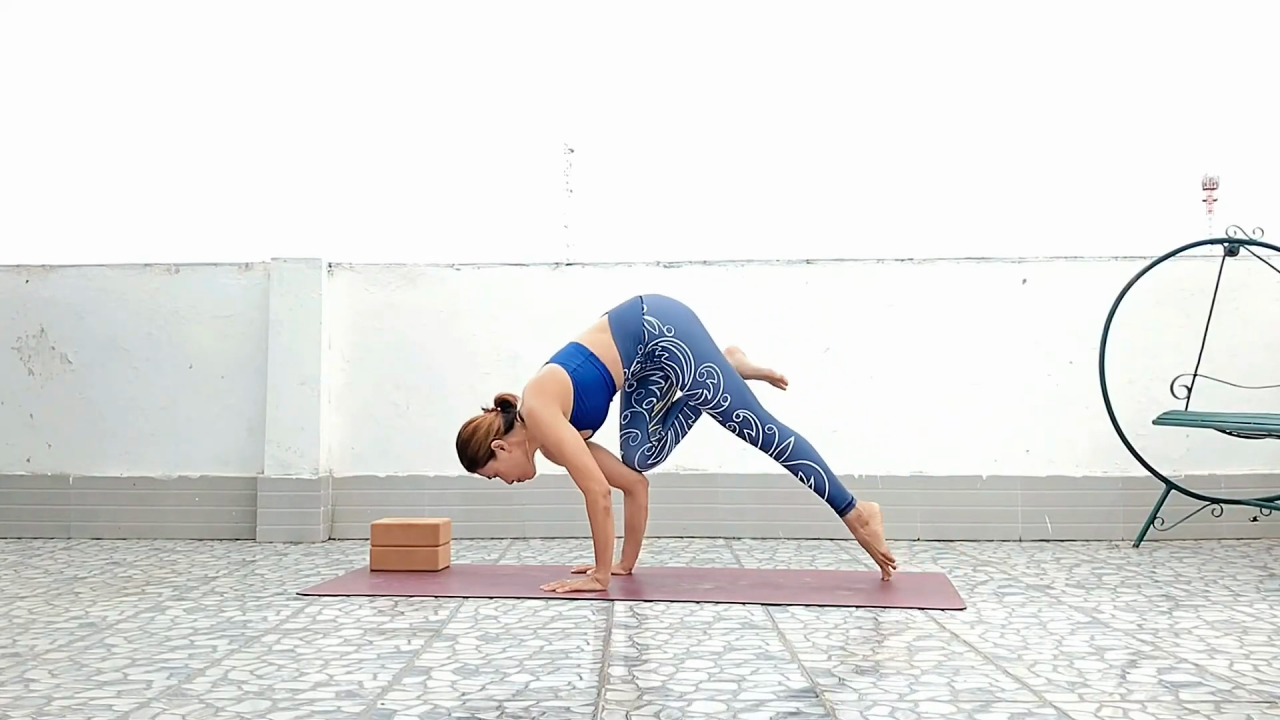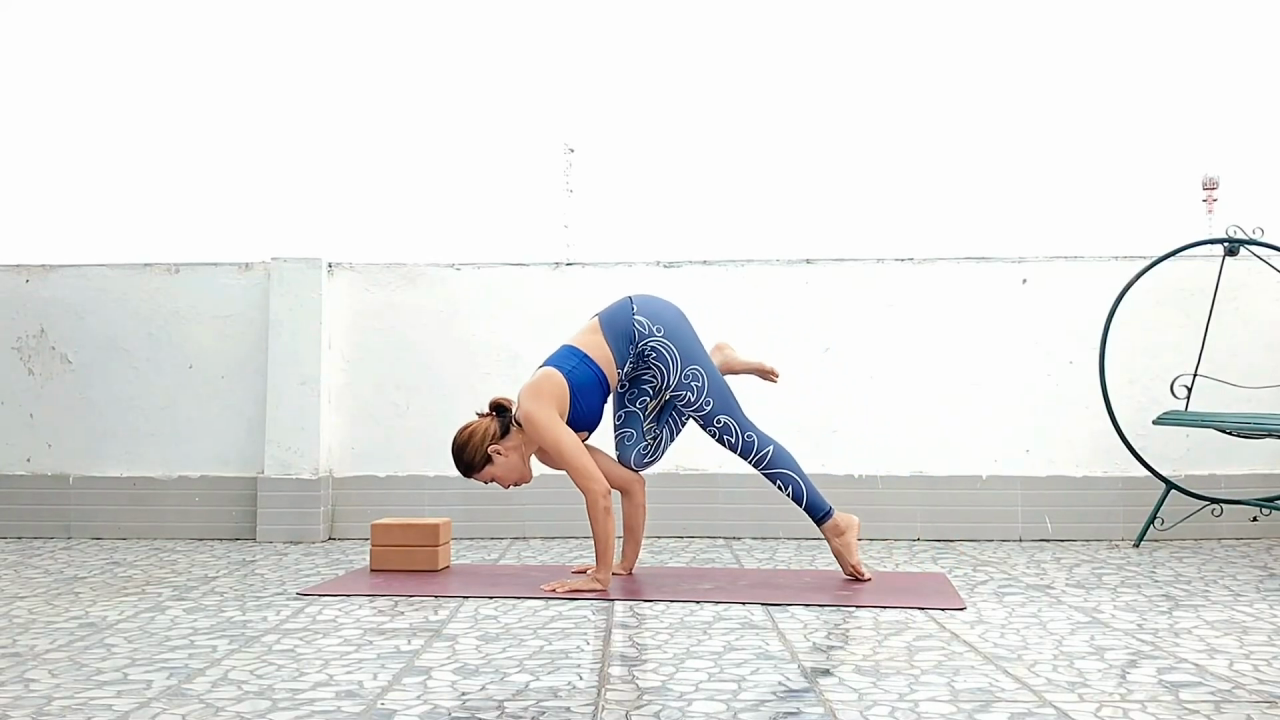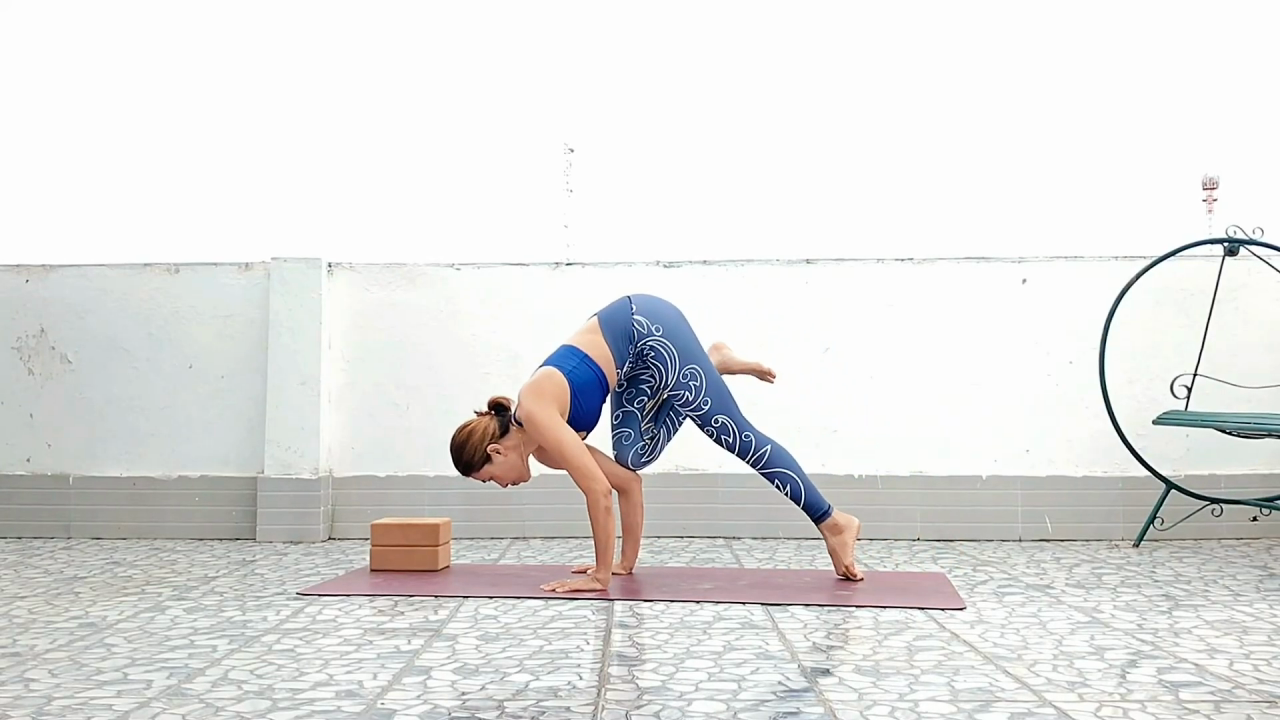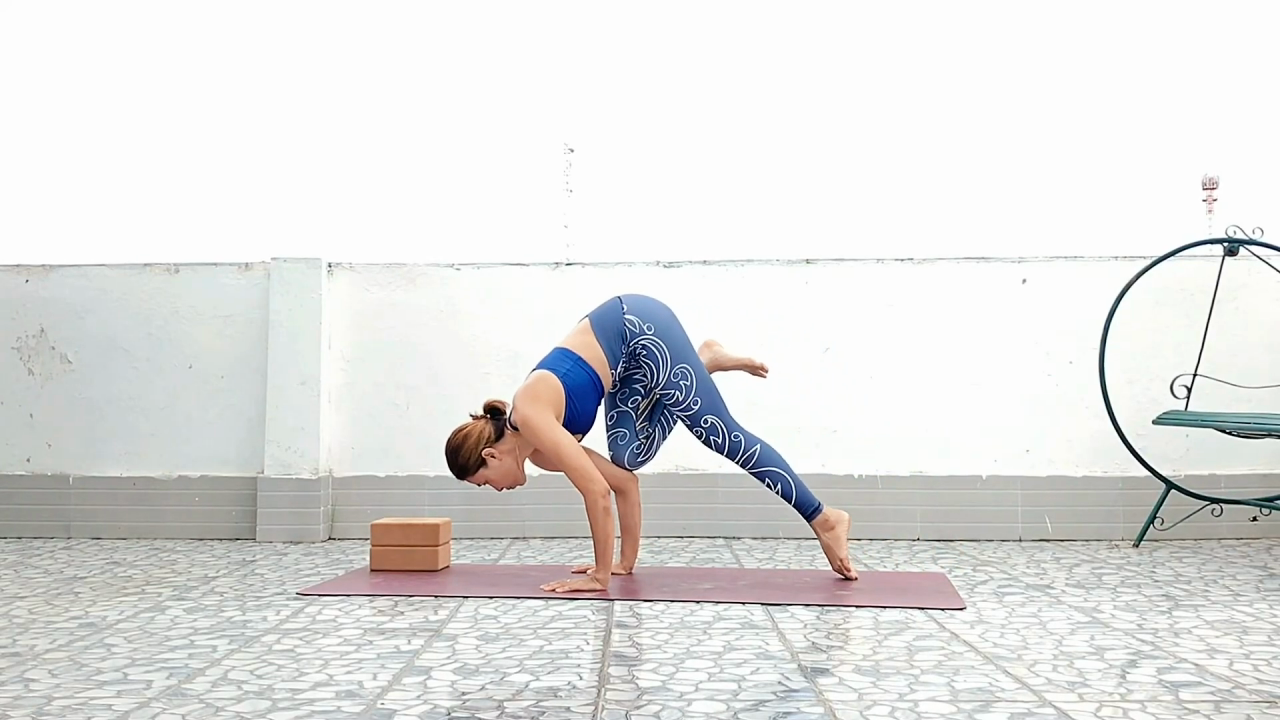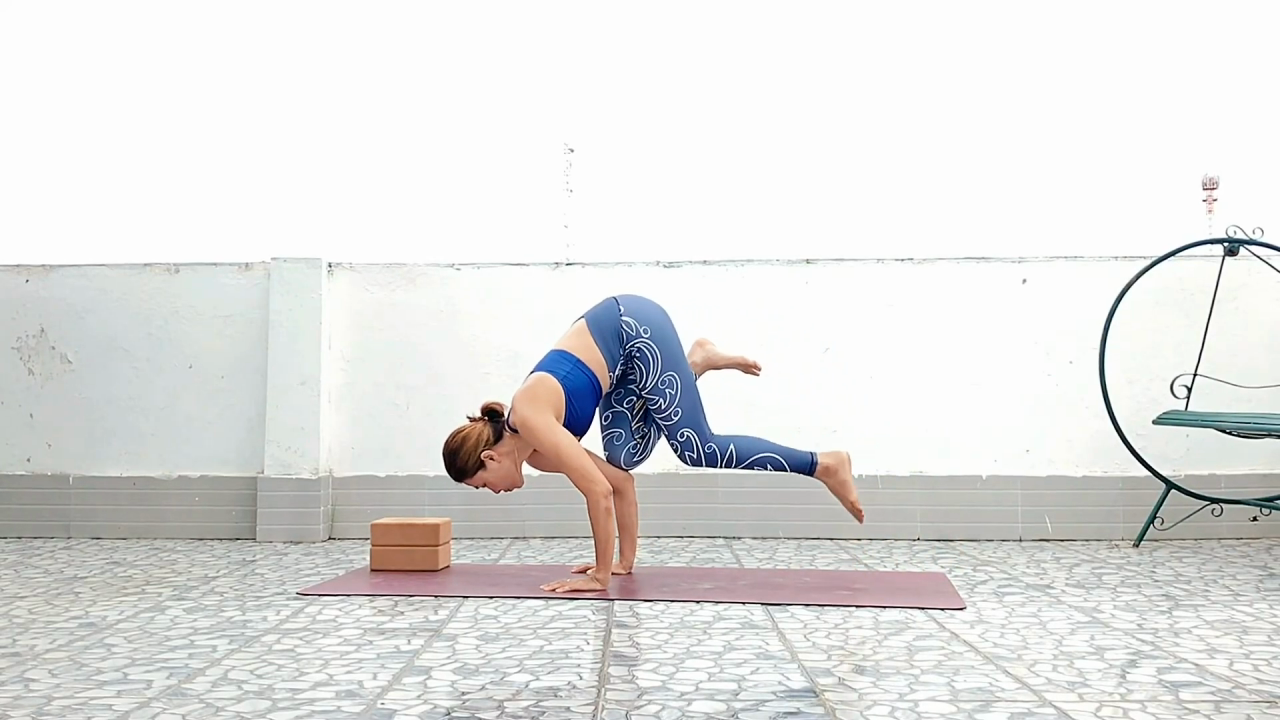
dt=0.4s
person 1, frame 1
left shoulder: (537, 411)
right shoulder: (554, 432)
left elbow: (598, 492)
right elbow: (634, 483)
left wrist: (602, 575)
right wrist: (624, 563)
left hip: (656, 326)
right hip: (646, 347)
left knee: (755, 426)
right knee: (640, 459)
left ankle: (856, 513)
right ankle: (726, 369)
person 1, frame 2
left shoulder: (534, 415)
right shoulder: (546, 443)
left elbow: (599, 492)
right elbow: (629, 482)
left wrist: (601, 576)
right wrist: (624, 563)
left hip: (646, 326)
right hip: (636, 348)
left knee: (735, 432)
right knee: (635, 460)
left ankle: (833, 523)
right ankle: (713, 365)
person 1, frame 3
left shoulder: (534, 414)
right shoulder: (545, 445)
left elbow: (599, 491)
right elbow: (625, 481)
left wrist: (602, 575)
right wrist: (625, 561)
left hip: (645, 327)
right hip: (634, 351)
left knee: (732, 432)
right knee: (632, 459)
left ankle: (831, 522)
right ankle: (711, 364)
person 1, frame 4
left shoulder: (530, 419)
right shoulder: (540, 449)
left elbow: (596, 491)
right elbow: (622, 481)
left wrist: (601, 575)
right wrist: (625, 561)
left hip: (636, 326)
right hip: (627, 350)
left knee: (720, 433)
right knee: (629, 459)
left ankle: (823, 519)
right ankle: (701, 363)
person 1, frame 5
left shoulder: (529, 421)
right shoulder: (537, 450)
left elbow: (599, 490)
right elbow: (617, 480)
left wrist: (601, 575)
right wrist: (624, 561)
left hip: (632, 326)
right hip: (622, 348)
left knee: (696, 447)
right knee: (624, 459)
left ankle: (823, 465)
right ankle: (696, 362)
